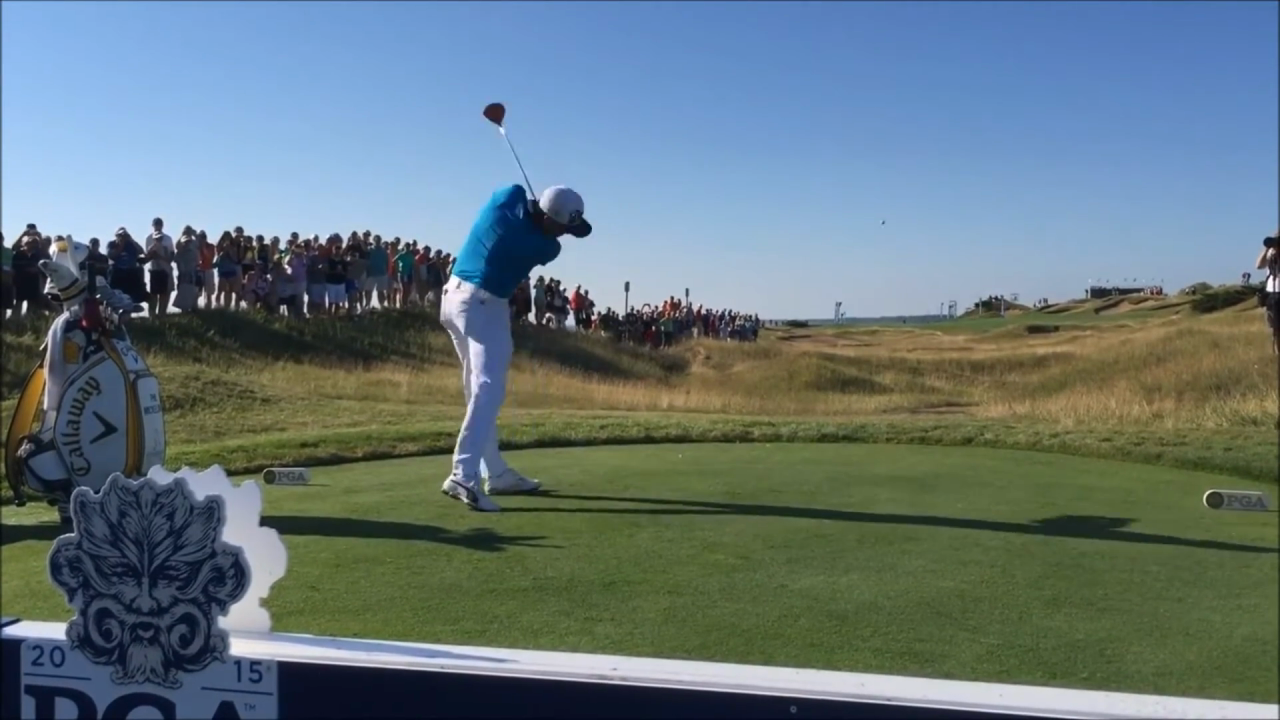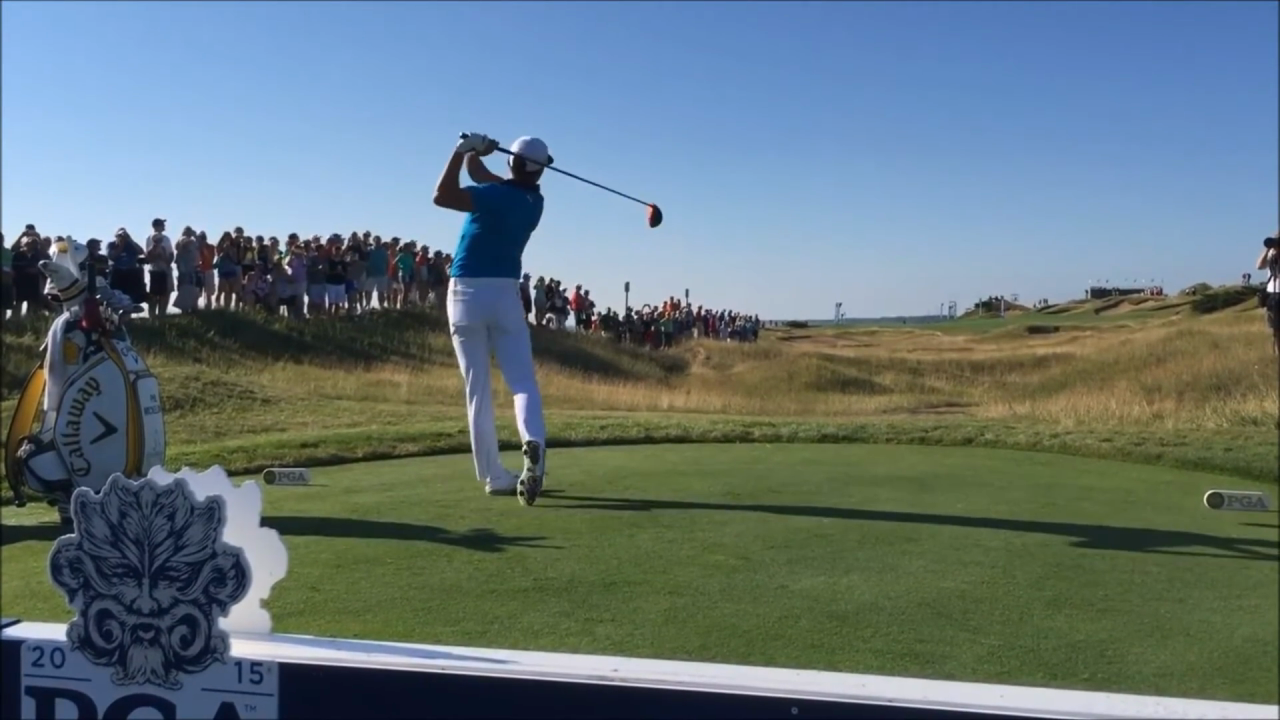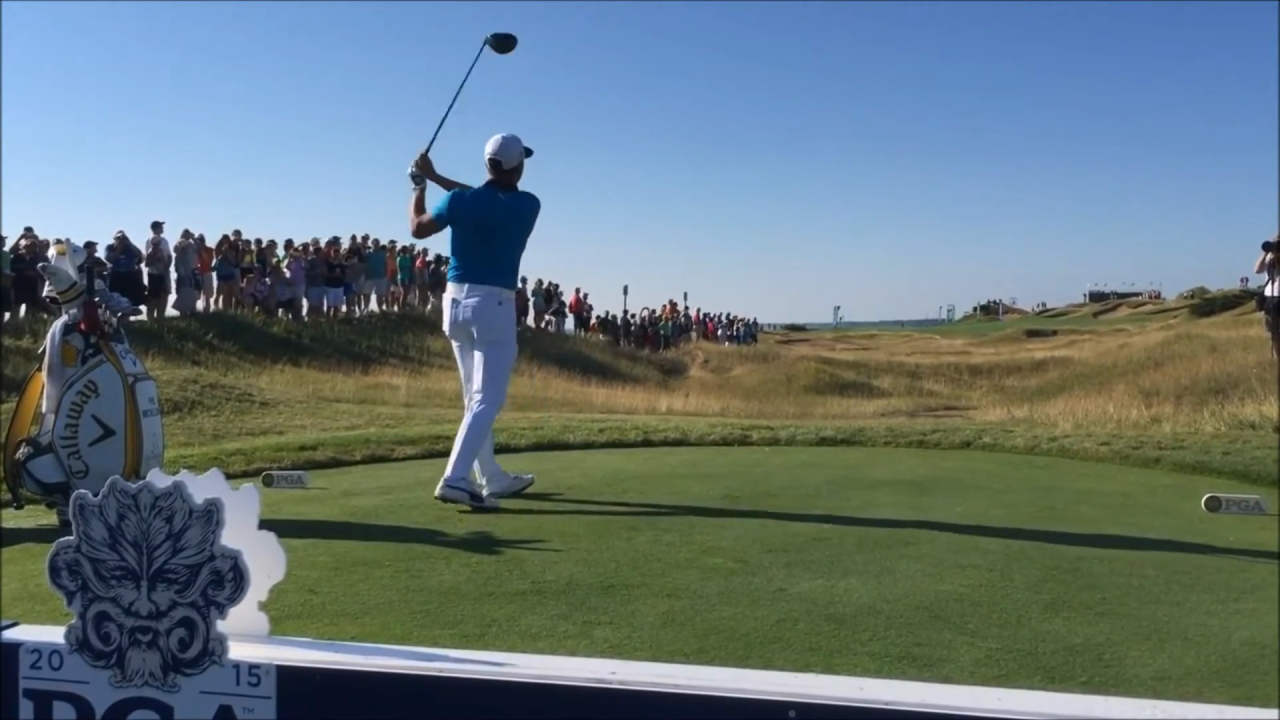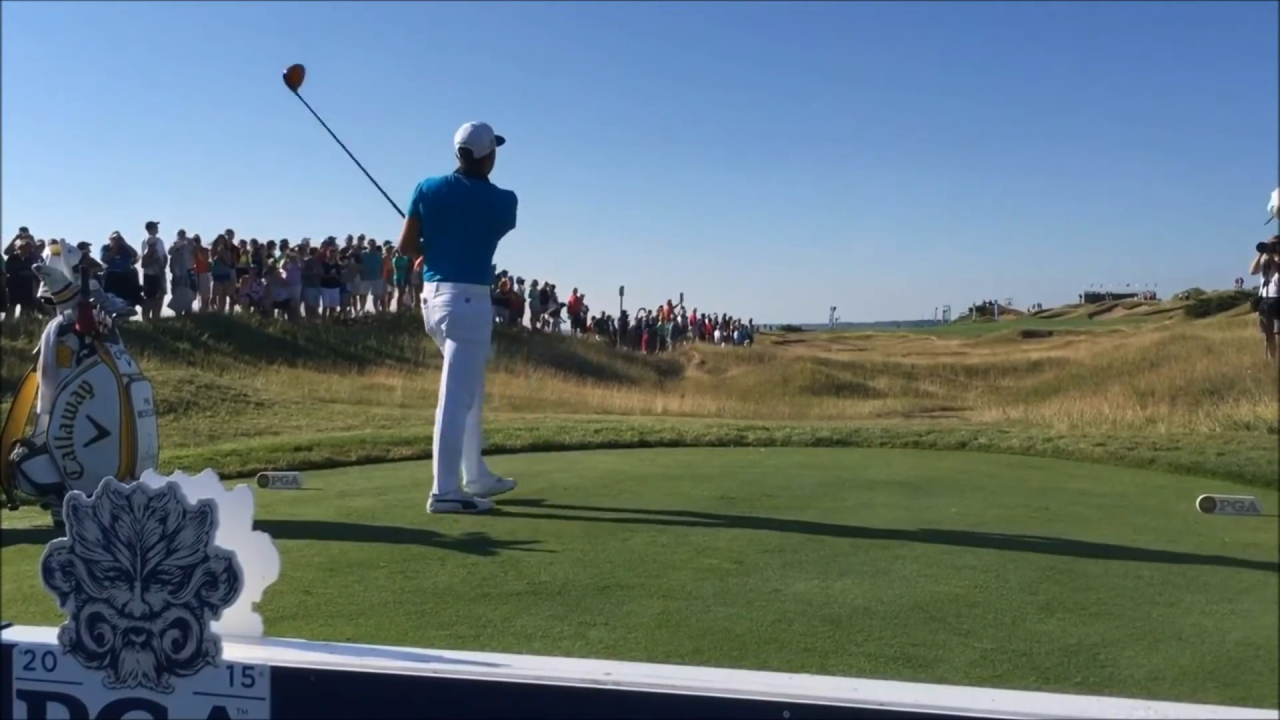
dt=0.5s
person 1, frame 1
left shoulder: (510, 196)
right shoulder: (545, 245)
left hip: (454, 297)
right hip: (484, 306)
left knee: (477, 388)
right knee: (489, 390)
left ankle: (496, 473)
right ankle: (464, 475)
person 1, frame 2
left shoulder: (496, 196)
right shoulder: (535, 201)
left elbow: (442, 196)
left wrist: (463, 151)
right wrist: (473, 155)
left hip: (464, 296)
right hip: (504, 296)
left knee: (478, 391)
right knee: (523, 383)
left ankle: (494, 475)
right ankle: (533, 442)
person 1, frame 3
left shoulder: (461, 201)
right shoulder: (529, 206)
left elbow: (417, 229)
left wrist: (420, 185)
right wrist: (435, 176)
left hip: (456, 301)
right hip: (495, 305)
left knee: (476, 395)
right knee: (487, 397)
left ankle: (491, 477)
right ankle: (455, 478)
person 1, frame 4
left shoulder: (428, 189)
right shoulder: (503, 200)
left elbow: (407, 246)
left hip: (434, 297)
right hip: (469, 300)
left knee: (468, 392)
right knee: (457, 397)
left ankle: (477, 478)
right ankle: (445, 491)
